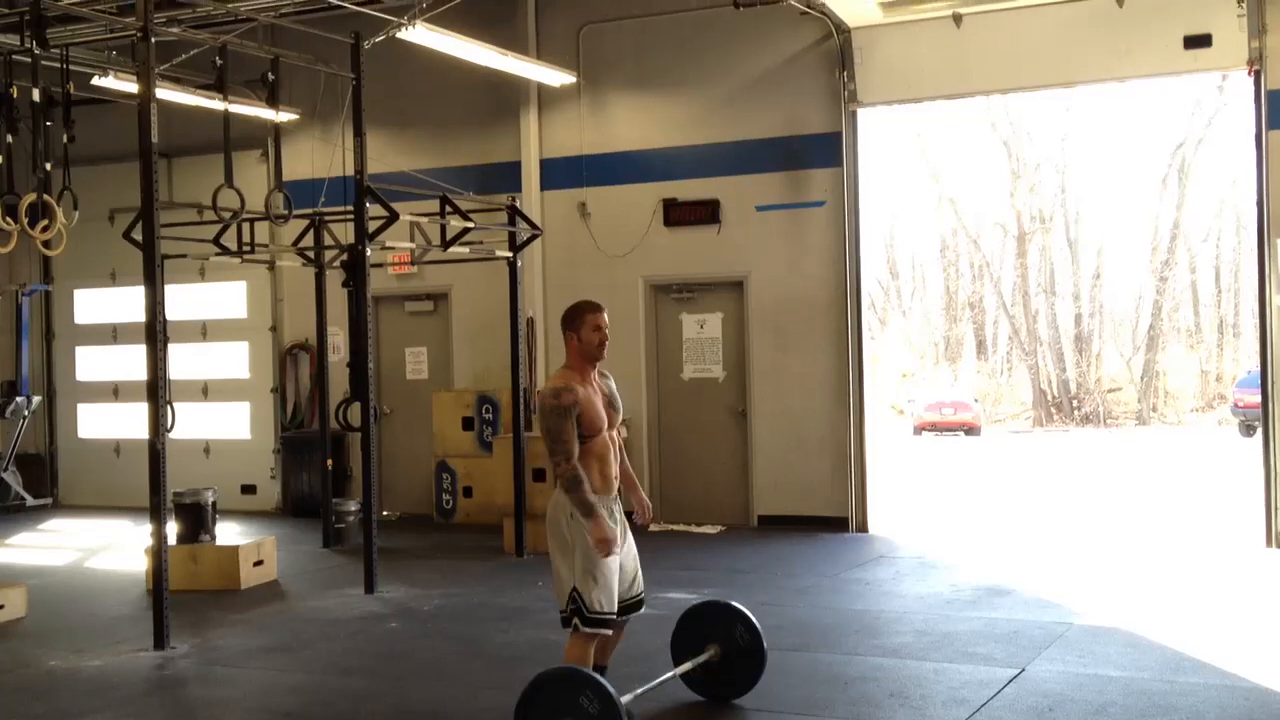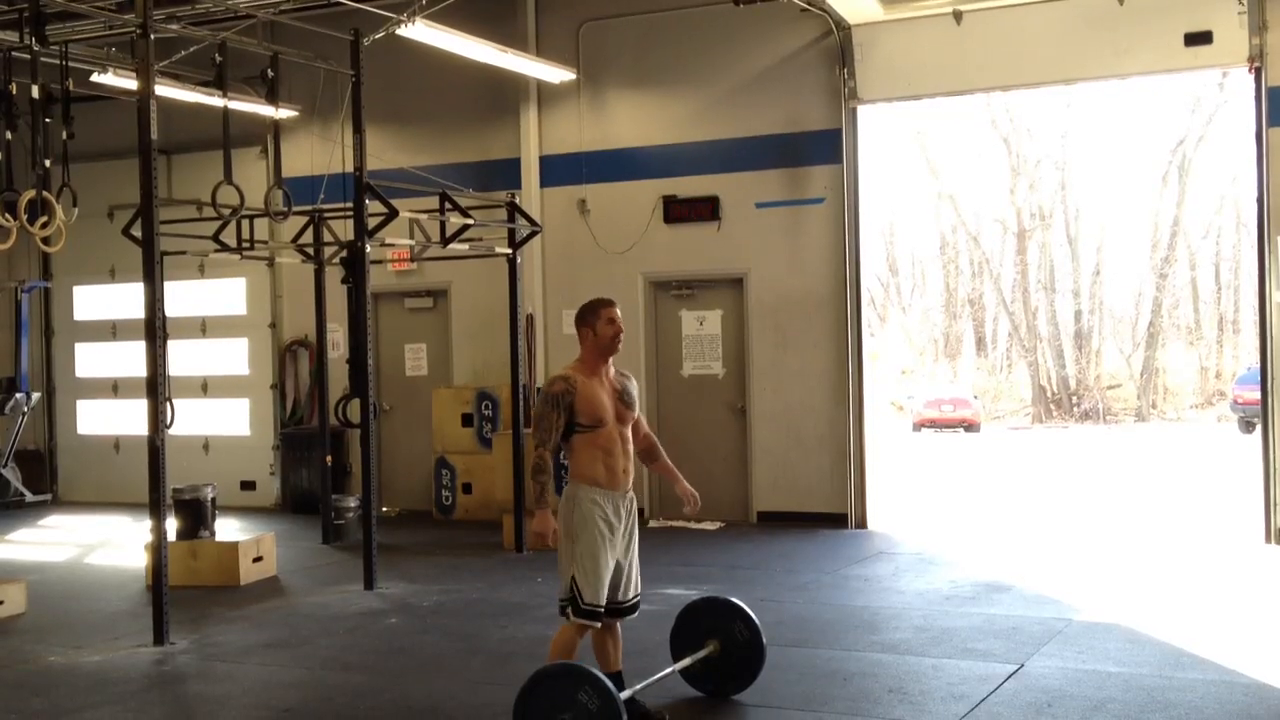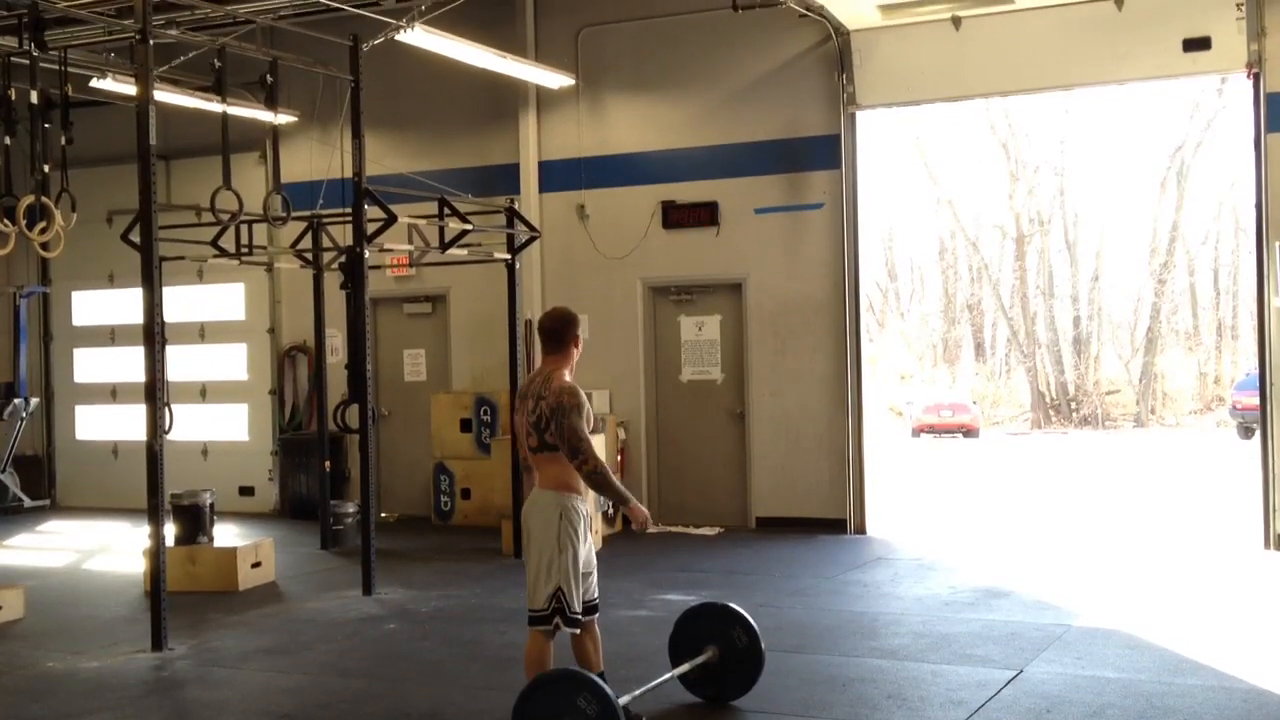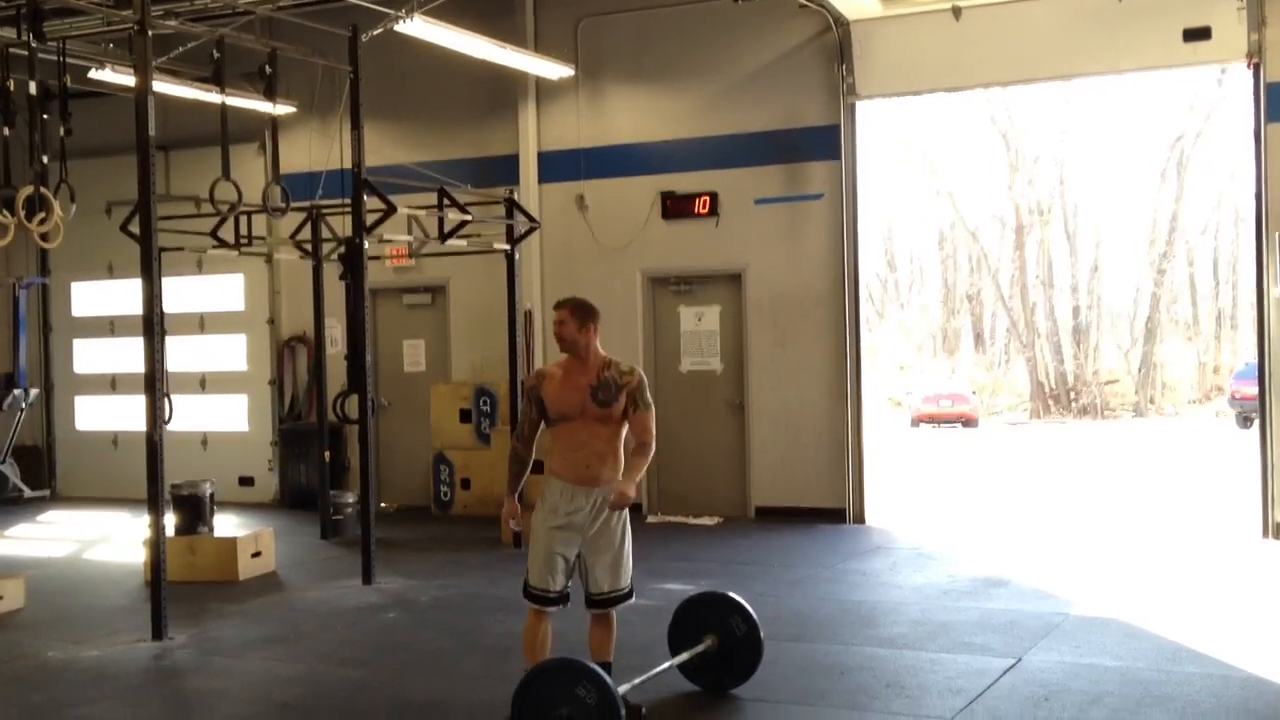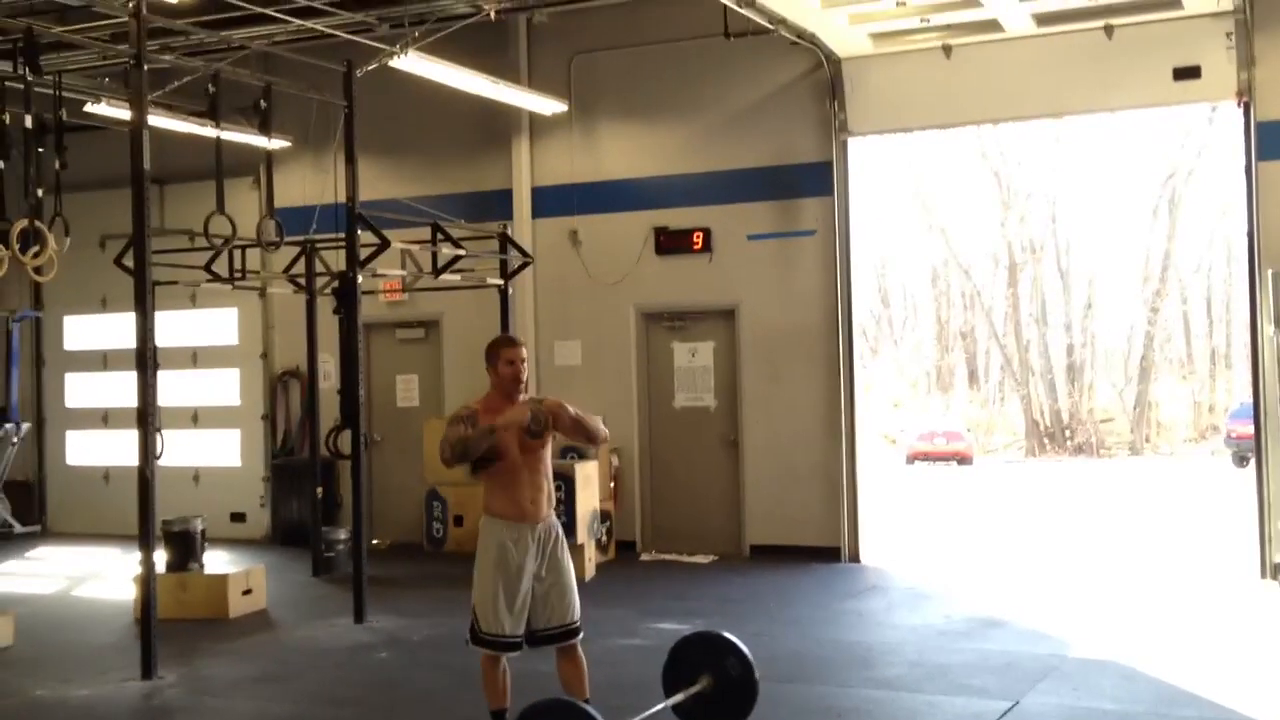
dt=1s
person 1, frame 1
left shoulder: (604, 379)
right shoulder: (562, 393)
right elbow: (565, 465)
left wrist: (636, 489)
right wrist: (595, 521)
left hip: (612, 509)
right hip: (580, 513)
left knee: (623, 606)
right knee: (588, 623)
person 1, frame 2
left shoulder: (625, 381)
right shoulder: (563, 386)
left elbow: (642, 439)
right elbow: (542, 451)
left wrist: (678, 482)
right wrist: (542, 510)
left hip: (624, 503)
right hip: (586, 504)
left knee: (612, 611)
right knee: (581, 613)
person 1, frame 3
left shoulder: (532, 386)
right shoulder: (564, 392)
left elbow: (528, 454)
right elbow: (586, 462)
right wrist: (630, 503)
left hip: (568, 507)
right hip: (558, 509)
left knee: (585, 613)
right knee: (549, 620)
person 1, frame 4
left shoulder: (628, 378)
right shoulder: (543, 381)
left elbow: (645, 439)
right elbow: (523, 441)
left wrist: (630, 480)
right wrist: (512, 494)
left hip: (608, 499)
right hip: (559, 497)
left knee: (605, 603)
right knee: (541, 601)
person 1, frame 5
left shoulder: (544, 409)
right shoulder: (470, 416)
left elbow: (599, 434)
right elbow: (449, 455)
left wrist: (572, 416)
right wrist: (496, 425)
left hip: (549, 533)
right hip: (502, 537)
left knee: (568, 639)
right knee: (494, 644)
